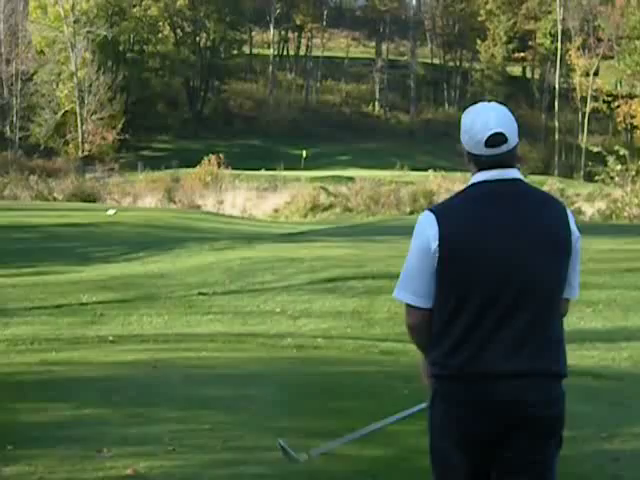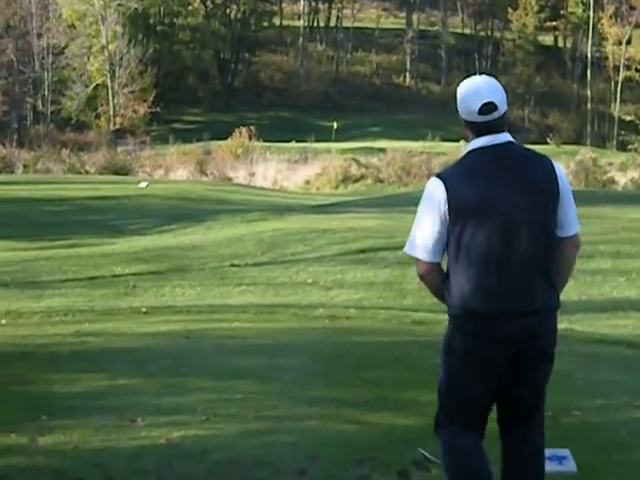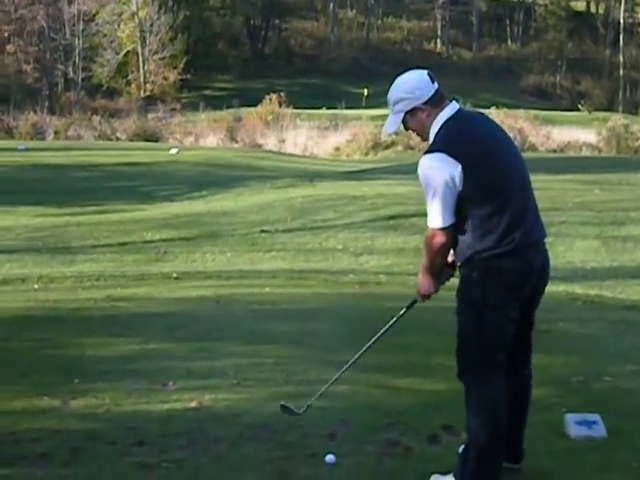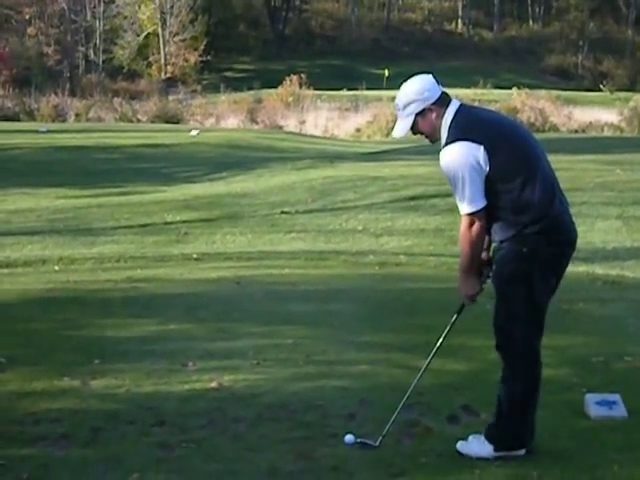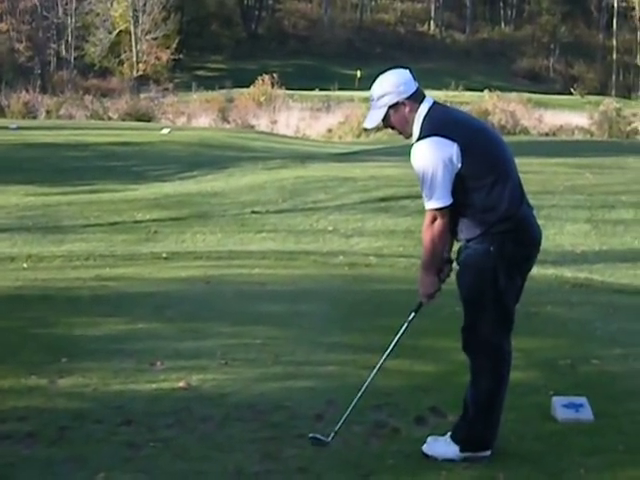
dt=1s
person 1, frame 1
left shoulder: (438, 220)
right shoulder: (558, 215)
left elbow: (415, 316)
right elbow: (562, 304)
left wrist: (436, 358)
left hip: (461, 390)
right hip: (539, 391)
person 1, frame 2
left shoulder: (446, 184)
right shoulder: (548, 170)
left elbow: (426, 269)
right elbow: (569, 244)
left hip: (476, 328)
right hip: (537, 323)
left knee: (459, 428)
right knee: (524, 429)
person 1, frame 3
left shoulder: (437, 158)
right shoulder: (481, 123)
left elbow: (438, 233)
left wrist: (428, 274)
right wrist: (459, 251)
left hip: (494, 269)
right hip: (532, 257)
left knee: (482, 372)
right knee: (513, 361)
person 1, frame 4
left shoulder: (457, 149)
right shoulder: (480, 120)
left elbow: (473, 221)
left wrist: (468, 274)
right wrist: (487, 251)
left hip: (532, 241)
right hip: (551, 231)
left knee: (515, 339)
right knee: (518, 336)
left ankle: (508, 437)
right ankle: (513, 427)
person 1, frame 5
left shoulder: (429, 144)
right shoulder: (450, 121)
left elbow: (437, 219)
left wrist: (428, 271)
right wrist: (444, 257)
left hip: (497, 243)
right hip: (508, 235)
left knee: (484, 341)
right knee: (487, 339)
left ankle: (473, 439)
right ankle: (476, 430)
